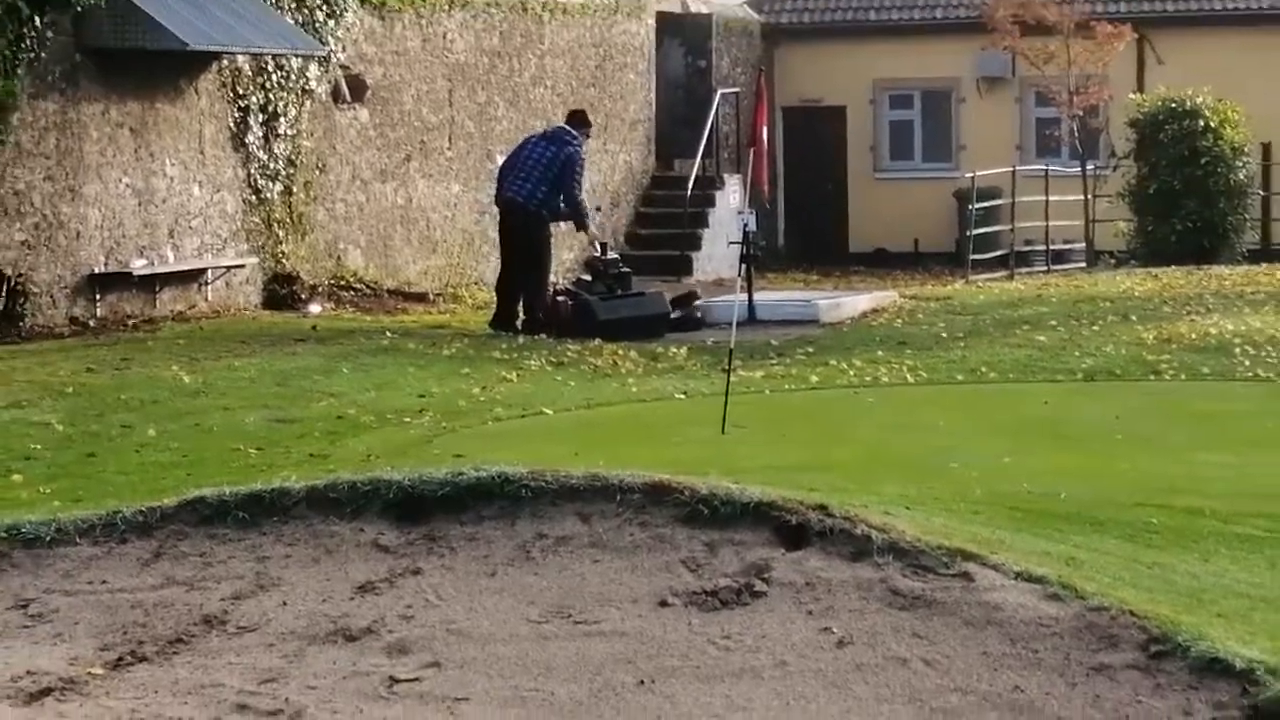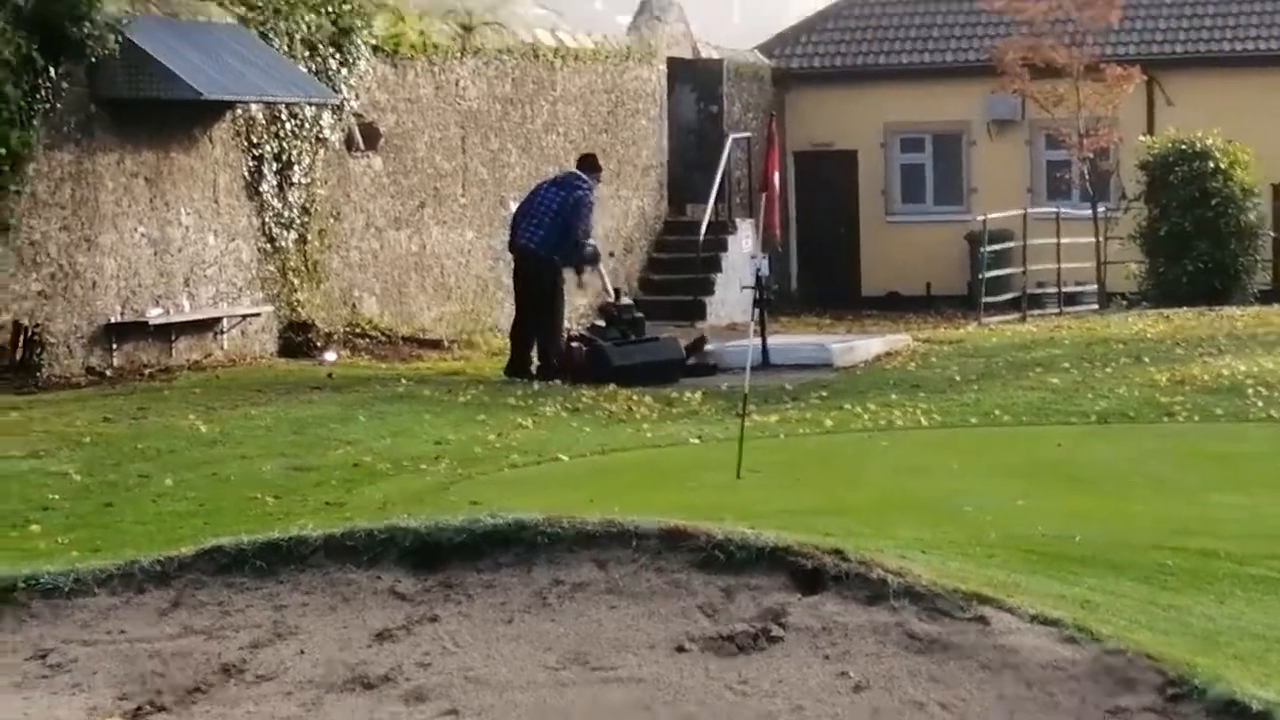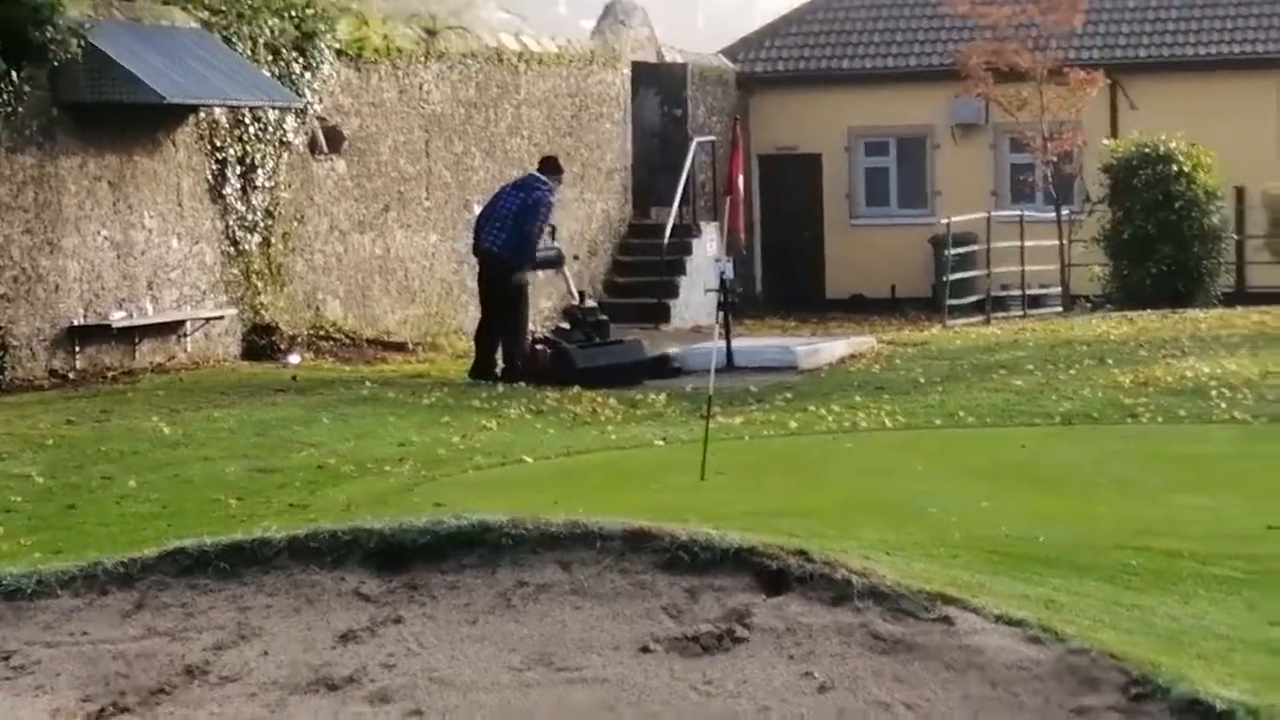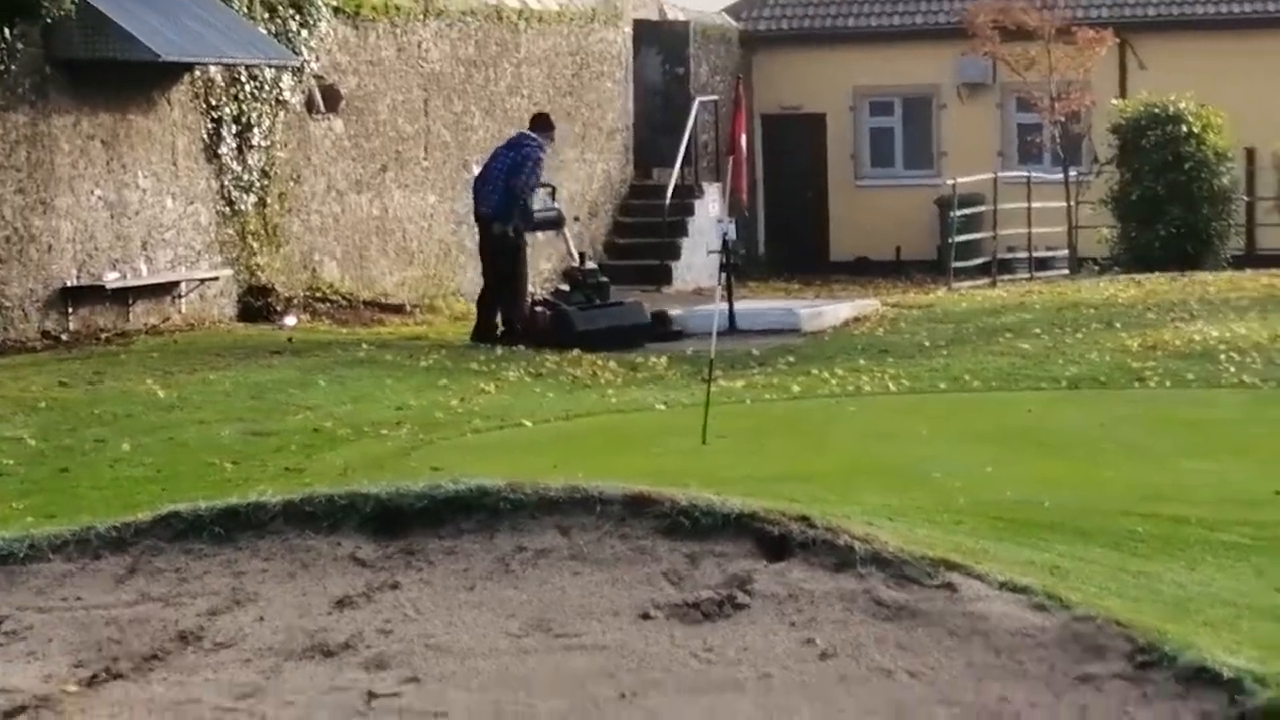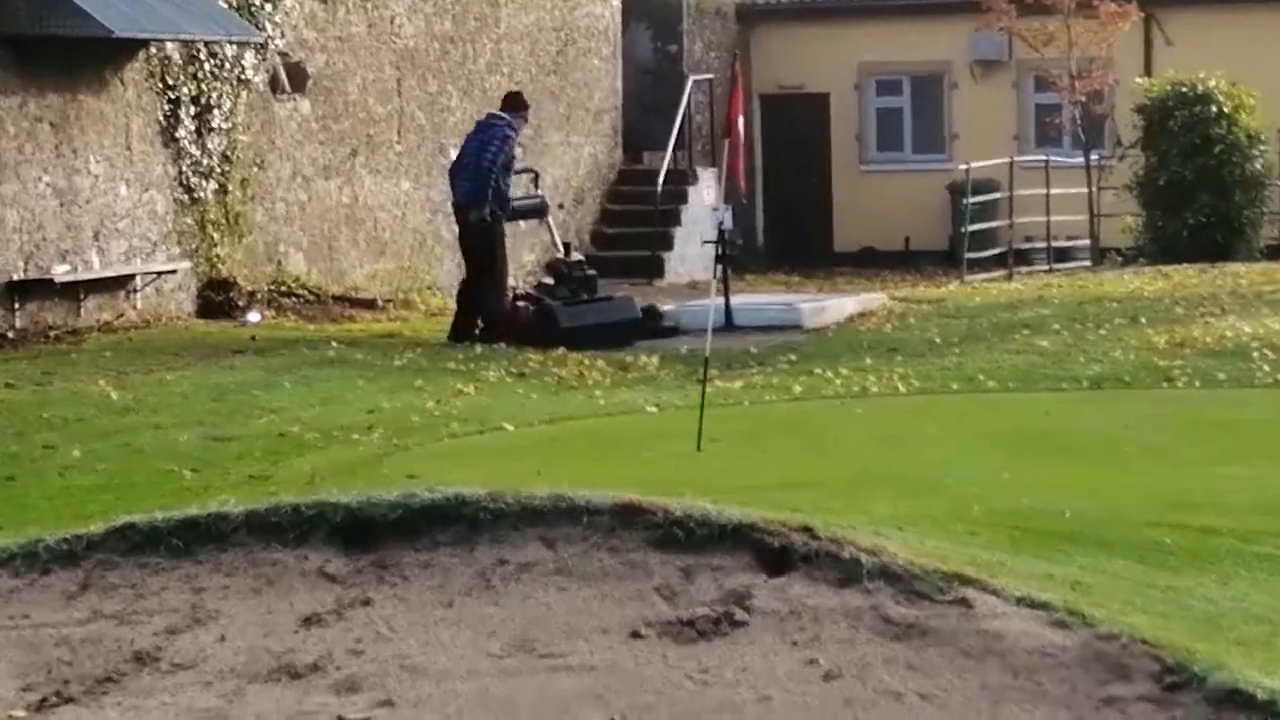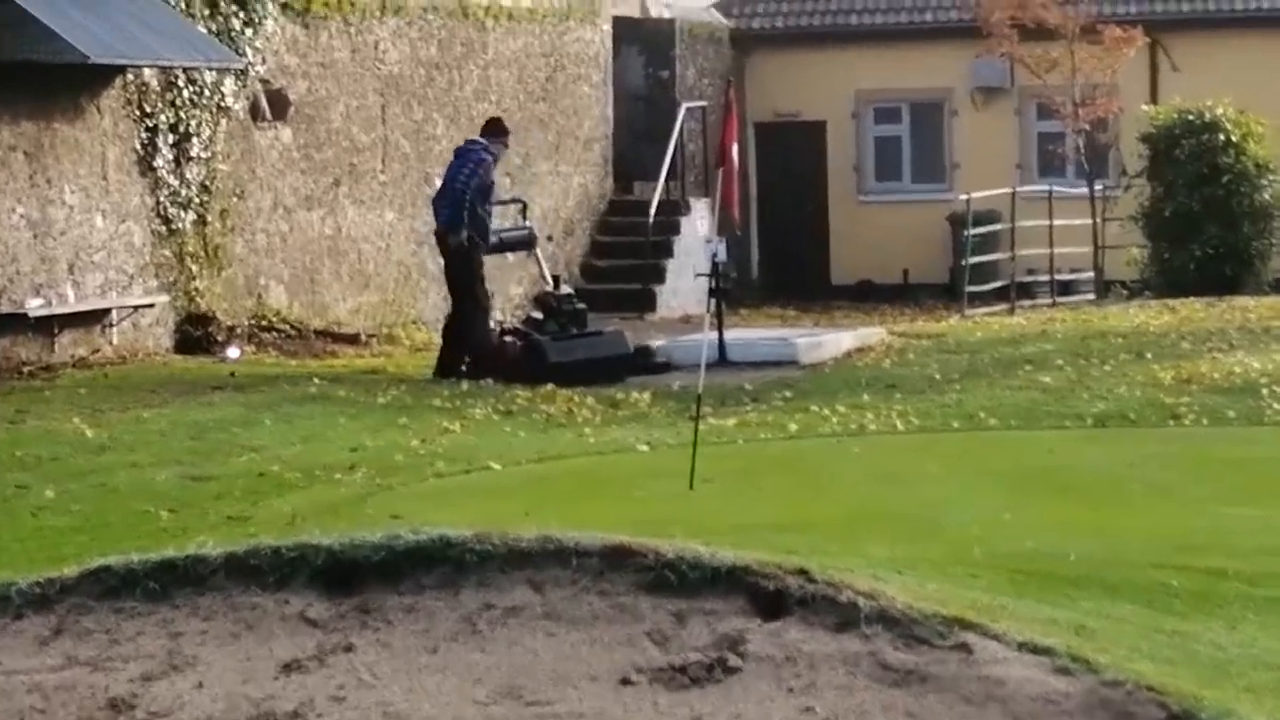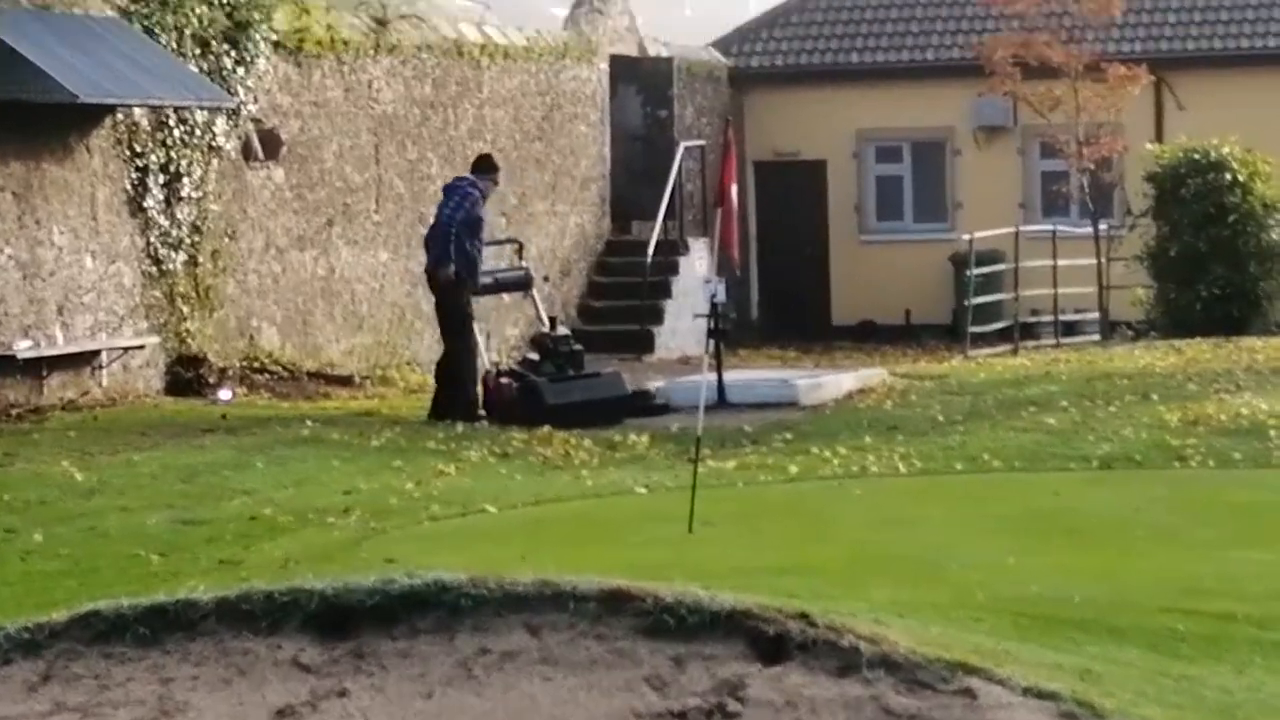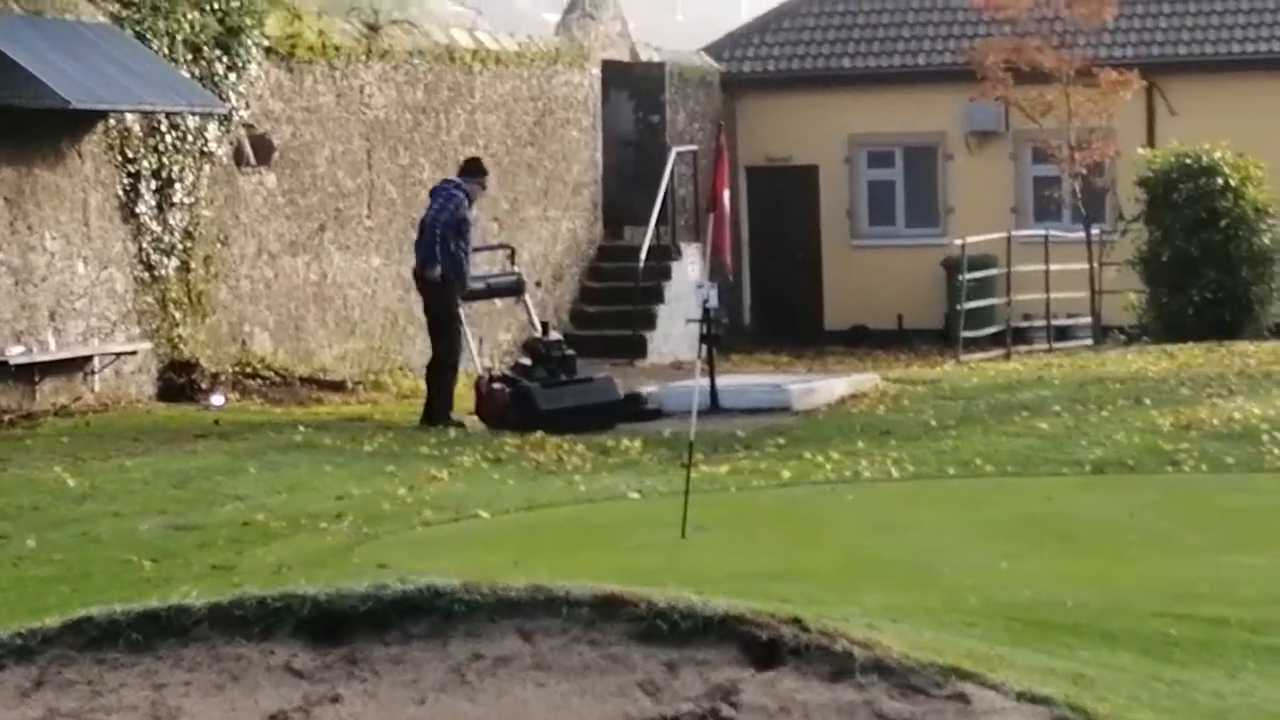
dt=0.1s
person 1, frame 1
left shoulder: (535, 139)
right shoulder: (573, 153)
left elbow: (506, 168)
right elbow: (572, 195)
left wrist: (501, 199)
right wrist: (583, 224)
left hip: (510, 207)
right hip: (534, 214)
left knee: (511, 267)
right knee: (537, 271)
left ankle: (504, 318)
right ankle: (535, 323)
person 1, frame 2
left shoulder: (547, 185)
right shoulder: (583, 196)
left elbow: (519, 215)
right elbow: (578, 237)
left wrist: (515, 246)
right wrist: (580, 269)
left hip: (523, 253)
right hip: (546, 259)
left knee: (525, 313)
right knee: (550, 317)
left ankle: (518, 365)
right ankle: (549, 369)
person 1, frame 3
left shoulder: (510, 189)
right shoulder: (544, 197)
left elbow: (482, 219)
right elbow: (532, 235)
left wrist: (480, 249)
right wrist: (522, 267)
left hip: (487, 257)
right hip: (509, 264)
left knee: (490, 316)
right knee: (515, 319)
left ankle: (483, 367)
right ankle: (513, 372)
person 1, frame 4
left shoulder: (505, 148)
right shoulder: (534, 154)
left elbow: (480, 181)
right elbow: (520, 189)
left wrist: (482, 212)
right wrist: (508, 221)
left hip: (487, 220)
right hip: (505, 226)
left knee: (493, 280)
right knee: (514, 282)
left ankle: (484, 330)
right ankle: (513, 334)
person 1, frame 5
left shoulder: (481, 132)
right shoulder: (505, 134)
left elbow: (456, 169)
right elbow: (488, 169)
right wrist: (481, 204)
left hip: (467, 209)
right hip: (484, 213)
left knee: (477, 271)
right knee: (494, 274)
left ankle: (463, 328)
right ankle: (494, 330)
person 1, frame 6
left shoulder: (464, 157)
right shoulder: (482, 159)
left elbow: (440, 198)
right elbow: (461, 190)
right wrist: (459, 228)
left hip: (450, 238)
right hip: (465, 241)
left knee: (462, 304)
right knee: (476, 304)
left ankle: (449, 363)
right ankle: (481, 364)
person 1, frame 7
left shoulder: (458, 194)
right shoulder: (469, 195)
left elbow: (432, 235)
right elbow: (447, 225)
right wrist: (446, 263)
left hip: (452, 278)
right hip: (454, 277)
left knee: (456, 343)
right knee: (463, 343)
left ankle: (444, 406)
right ankle: (465, 408)
person 1, frame 8
left shoulder: (449, 198)
right shoulder: (454, 197)
left elbow: (425, 236)
right elbow: (431, 225)
right wrist: (432, 264)
left hip: (442, 280)
right hip: (442, 280)
left knee: (445, 346)
right knee: (449, 344)
left ankle: (436, 411)
right ankle: (439, 411)
